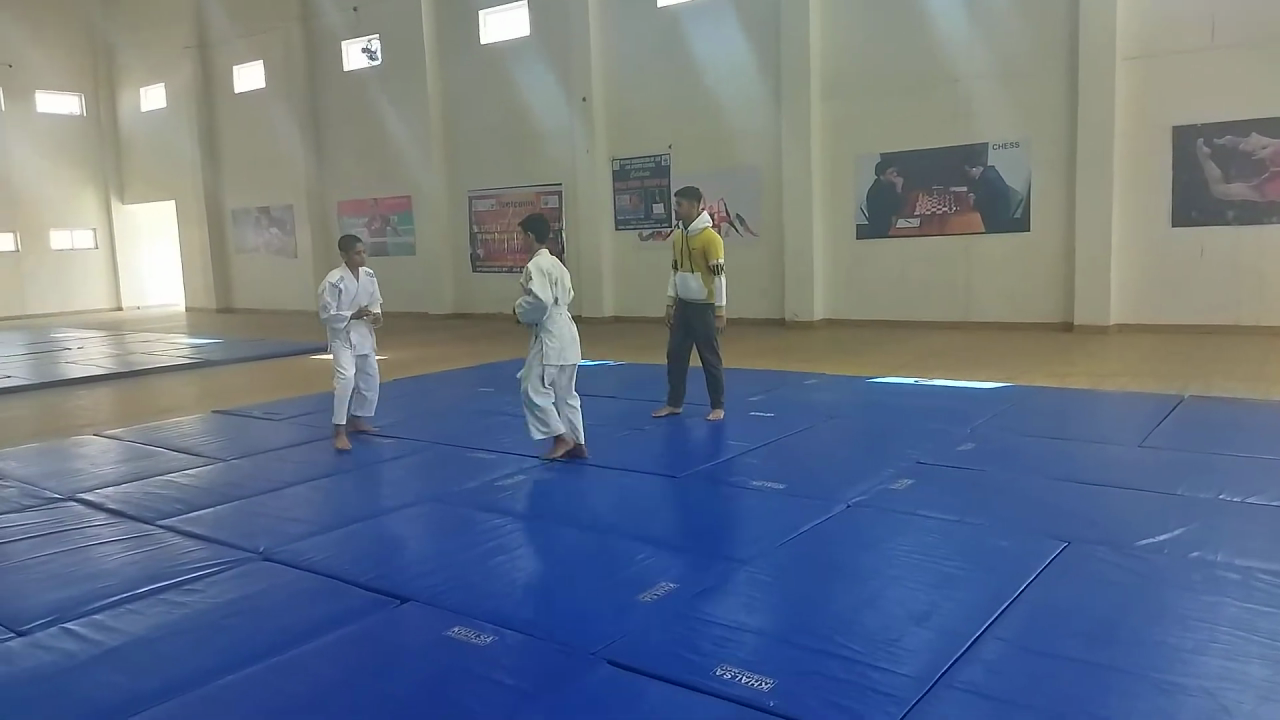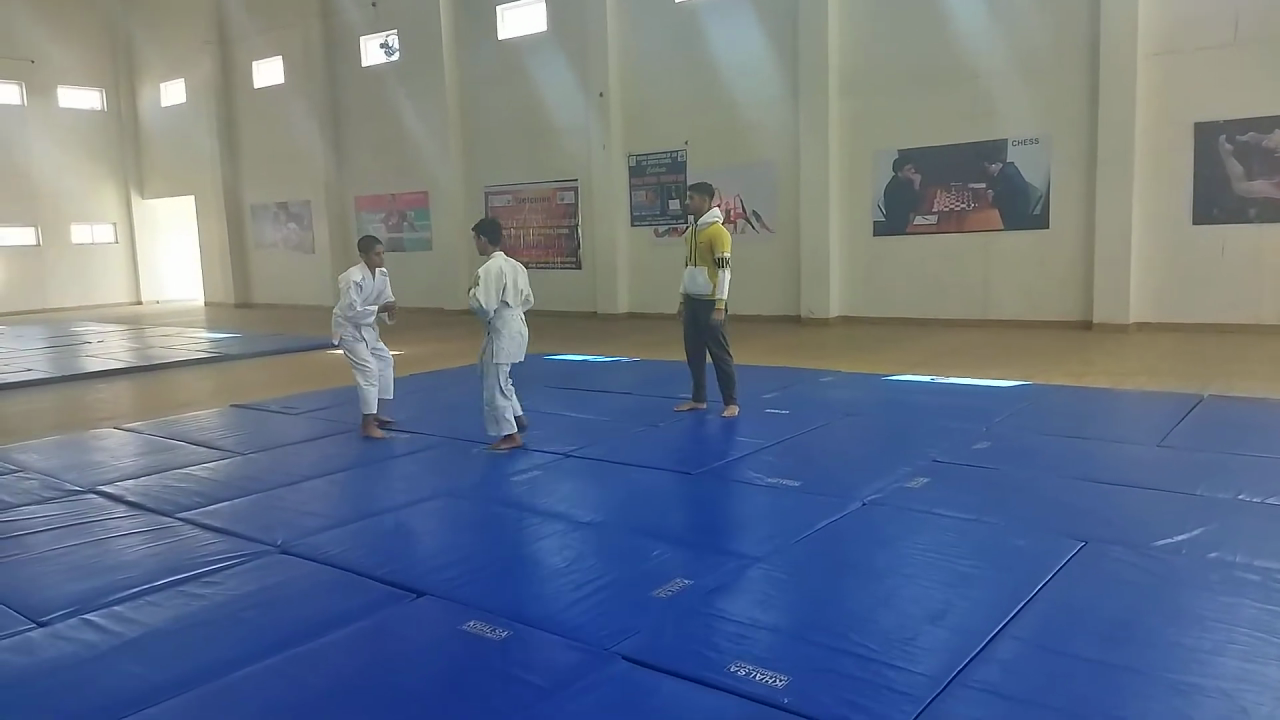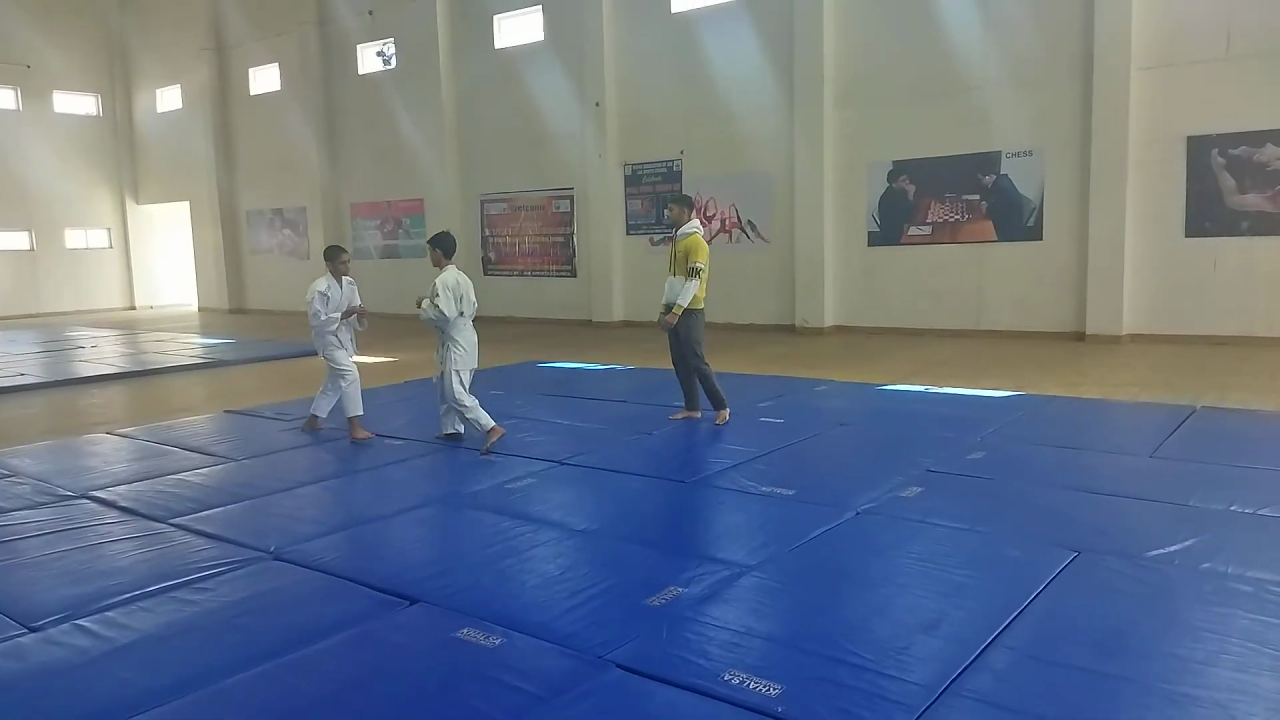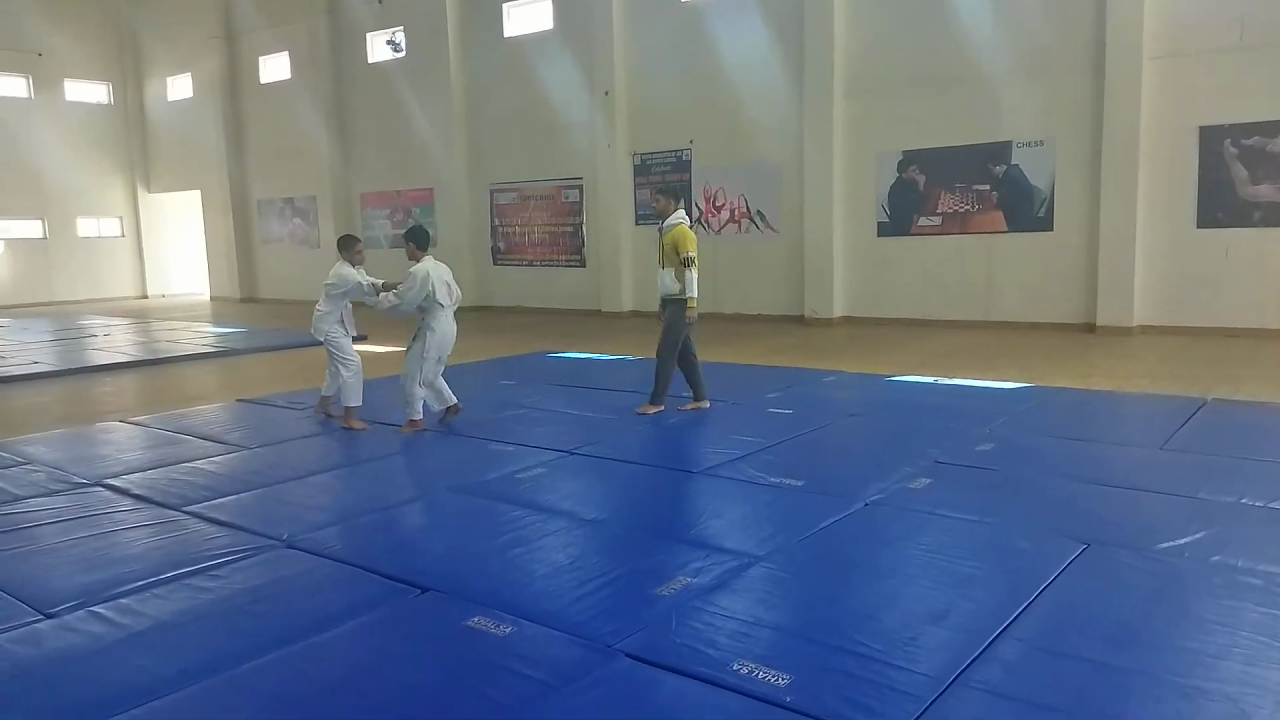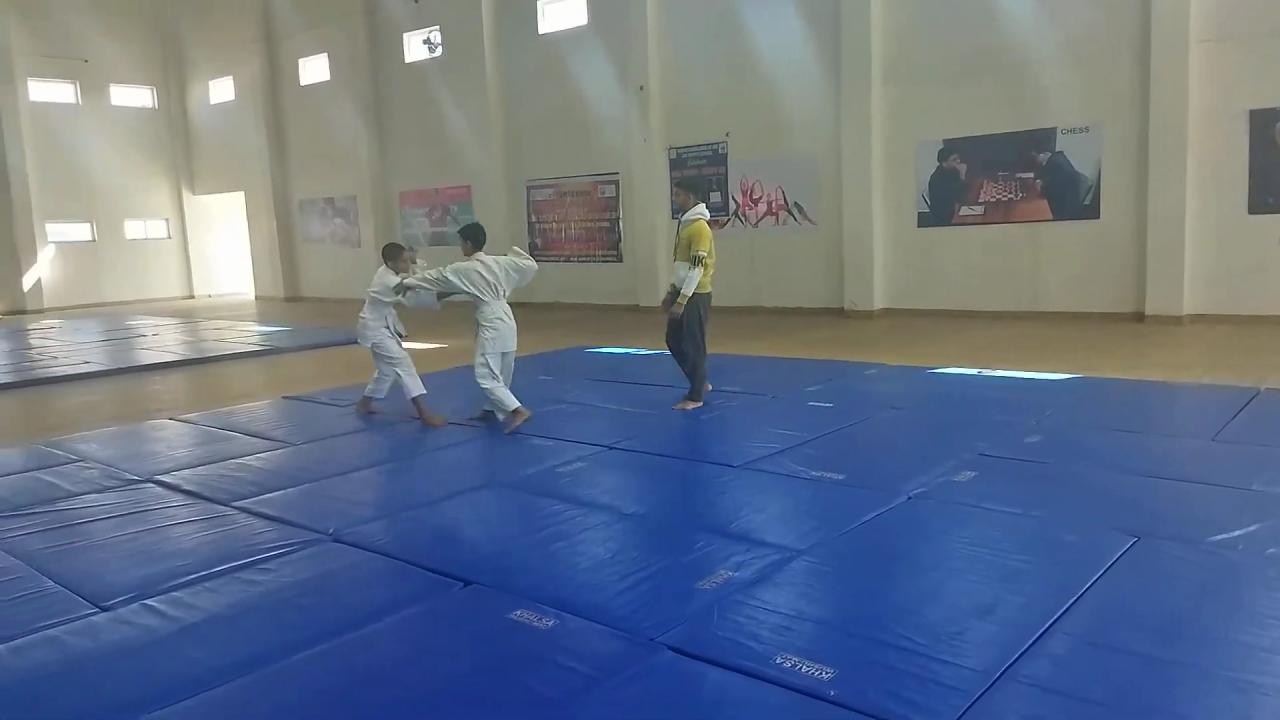
dt=0.4s
person 1, frame 1
left shoulder: (710, 237)
right shoulder: (677, 236)
left elbow: (719, 277)
left wrist: (720, 312)
right wrist: (670, 303)
left hip: (705, 307)
right hip: (683, 306)
left knee: (710, 359)
right knee: (675, 355)
left ankle: (718, 406)
right ankle: (674, 403)
person 1, frame 2
left shoulder: (718, 231)
right shoulder: (691, 231)
left elbow: (724, 271)
left wrist: (720, 306)
right wrist: (682, 299)
left hip: (710, 303)
right hip: (692, 301)
left knee: (720, 354)
right knee: (693, 353)
left ankle: (731, 402)
right ankle: (699, 399)
person 1, frame 3
left shoulder: (696, 242)
right shoulder: (676, 241)
left elbow: (693, 281)
left wrist: (676, 311)
right wrist: (665, 309)
left hip: (690, 312)
right hip: (675, 311)
left knee: (696, 361)
right knee: (680, 363)
left ankle: (721, 407)
right ankle: (691, 407)
person 1, frame 4
left shoulder: (682, 232)
right shoulder: (665, 232)
left elbow: (690, 270)
left wrist: (691, 304)
right wrist: (661, 303)
left hip: (681, 301)
right hip: (669, 301)
left knee: (666, 352)
right knee: (684, 352)
left ankle: (656, 401)
right ankle: (700, 398)
person 1, frame 5
left shoulder: (700, 227)
right shoulder: (684, 224)
left elbow: (697, 268)
left wrist: (682, 301)
right wrist: (671, 292)
left hip: (695, 296)
right hip: (681, 293)
left knee: (694, 346)
right knee: (673, 341)
left ankle: (696, 396)
right ankle: (700, 381)
person 2, frame 1
left shoulder: (536, 265)
right shoulder: (555, 263)
left elbow: (539, 302)
left wrist: (520, 309)
right wrist: (527, 311)
left hip: (550, 336)
right hip: (563, 331)
left knee: (533, 389)
right knee: (565, 393)
left ankle: (560, 437)
right ankle: (576, 443)
person 2, frame 2
left shoulder: (488, 270)
right shoulder: (515, 266)
left elbow: (483, 307)
right elbow: (527, 300)
left wrist: (473, 293)
left hip: (502, 334)
right hip: (517, 327)
left knee: (494, 386)
right knee: (498, 381)
left ankle: (510, 434)
right ankle: (517, 418)
person 2, frame 3
left shoulder: (443, 281)
right shoulder: (462, 277)
left elbow: (442, 315)
right elbow: (471, 309)
left wrist: (425, 305)
left hip: (455, 343)
right hip: (463, 338)
left knee: (456, 394)
right knee: (445, 388)
left ankle: (492, 428)
right ankle: (453, 429)
person 2, frame 4
left shoulder: (419, 272)
right shoulder: (442, 268)
left elbow: (400, 302)
right elbow: (456, 296)
left wrist: (383, 298)
left hip: (434, 330)
right hip: (446, 326)
left knee: (414, 375)
right knee: (429, 373)
left ankle: (415, 419)
right ankle: (450, 404)
person 2, frame 5
left shoulder: (463, 269)
right shoulder: (500, 262)
left elbow: (436, 277)
right elbow: (530, 266)
left wrist: (408, 282)
right wrist: (514, 252)
left hip: (491, 326)
right hip: (506, 322)
left knee: (487, 377)
right knee: (499, 373)
left ankle: (517, 410)
right ankle: (492, 409)
person 3, frame 1
left shoulder: (369, 275)
right shoulder: (333, 281)
left elbow: (375, 301)
right elbow: (326, 314)
left wrist: (376, 314)
right wrist: (353, 316)
left hip: (364, 334)
right hip: (342, 337)
left knee: (370, 379)
right knee: (345, 378)
left ankle: (357, 420)
right ankle: (340, 432)
person 3, frame 2
left shoulder: (382, 274)
right shoulder: (353, 278)
left elbow: (386, 298)
right elbow: (351, 312)
left wrist: (389, 310)
right wrist: (379, 309)
left hip: (366, 327)
right hip: (347, 329)
left knee: (385, 361)
right knee: (368, 370)
left ankle: (375, 412)
right ankle: (368, 423)
person 3, frame 3
left shoulder: (349, 283)
right shoulder: (319, 289)
left elbow: (354, 310)
right elbow: (316, 321)
left wrist: (360, 316)
right wrist: (343, 315)
left hip: (343, 337)
right hip: (327, 338)
left knee: (335, 382)
right knee: (349, 375)
left ankle: (313, 421)
right ankle: (355, 426)
person 3, frame 4
left shoulder: (353, 270)
right shoulder: (344, 273)
left elbow: (366, 291)
right elbow: (367, 287)
left wrist: (382, 291)
right wrist: (389, 286)
left hip: (336, 322)
right hip: (329, 324)
left knee: (338, 365)
right knee: (351, 364)
left ankle: (324, 402)
right ankle: (349, 416)
person 3, frame 5
left shoulder: (387, 273)
right shoulder: (389, 282)
right elbow: (414, 296)
left hip: (381, 326)
right hip: (374, 329)
left knee: (387, 368)
right knee: (402, 364)
left ankle: (365, 402)
right ankle: (424, 413)
